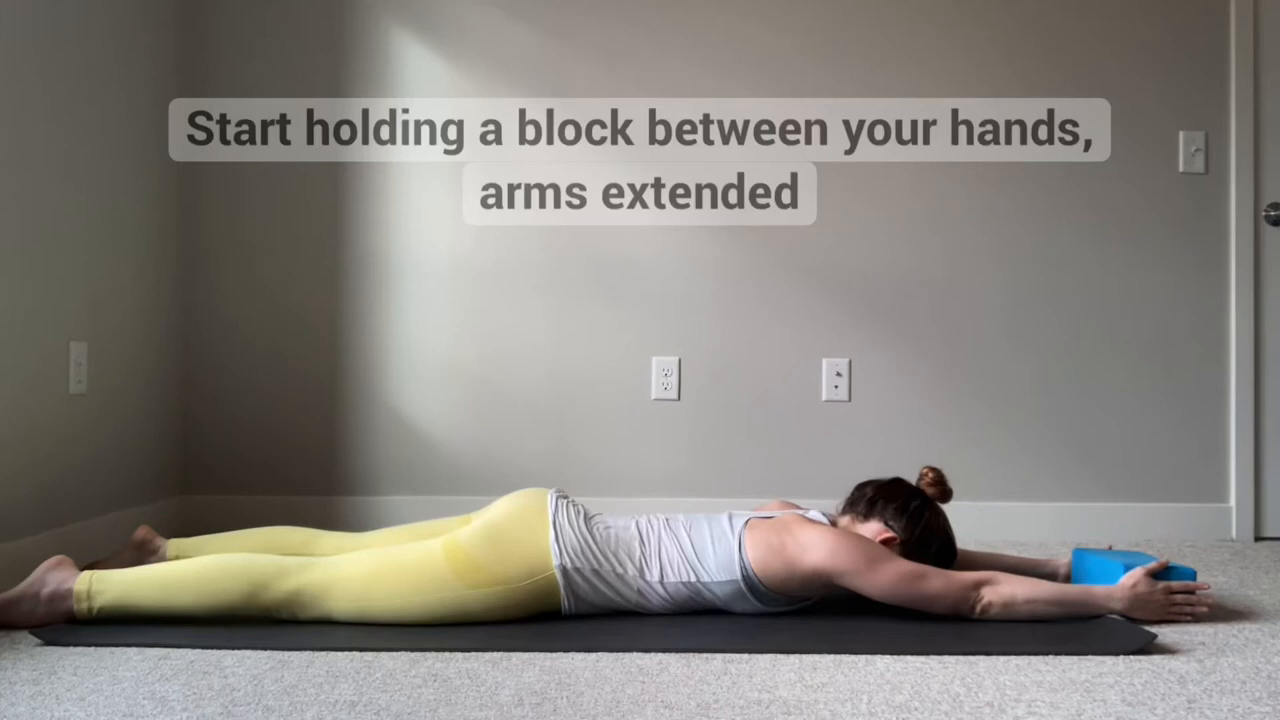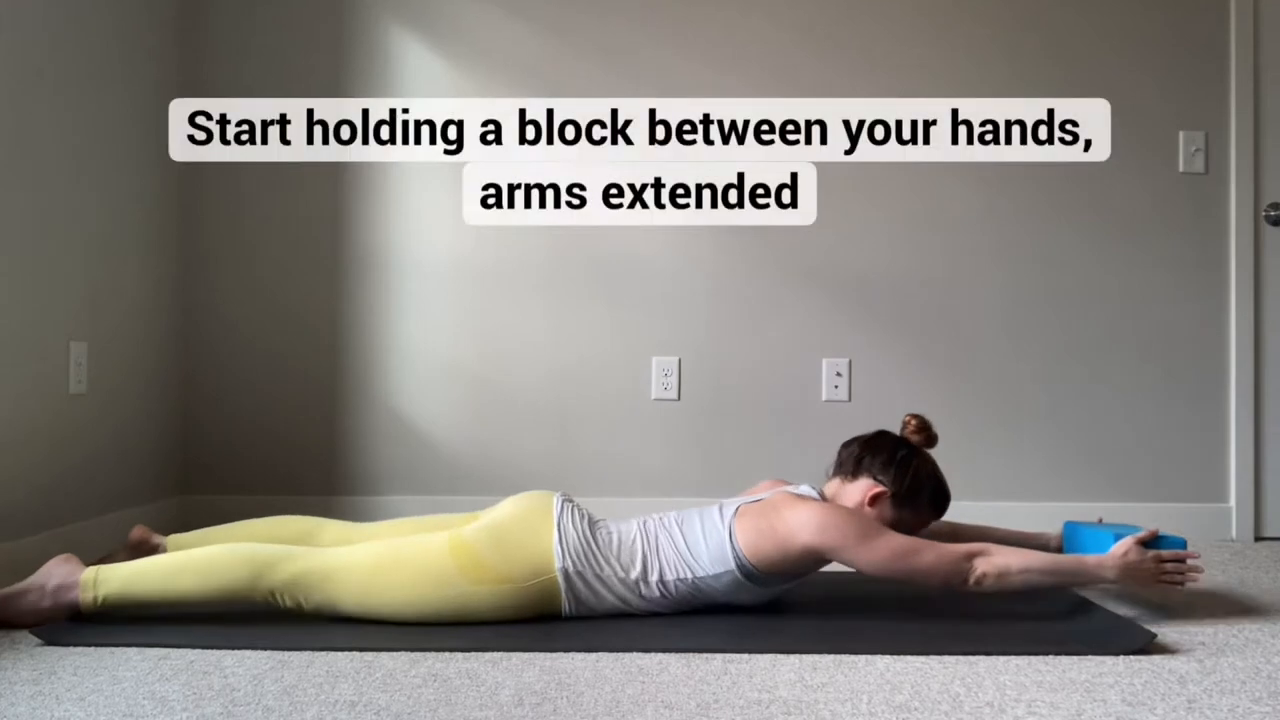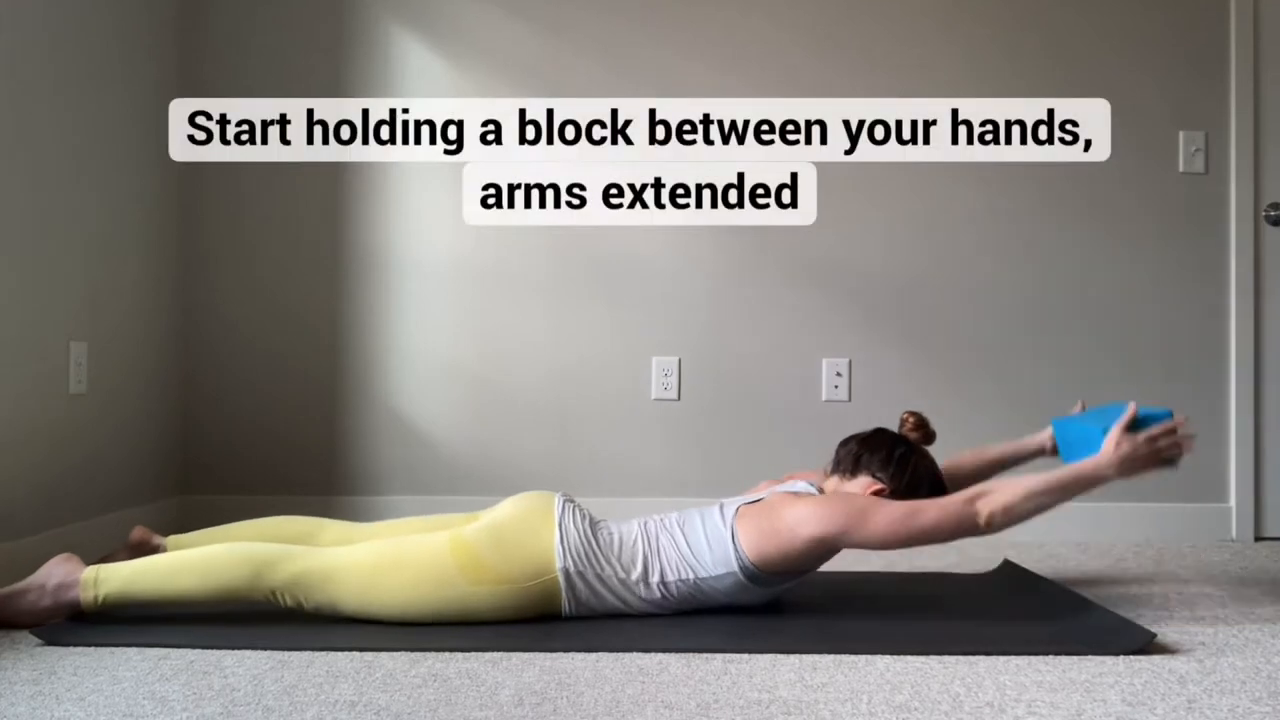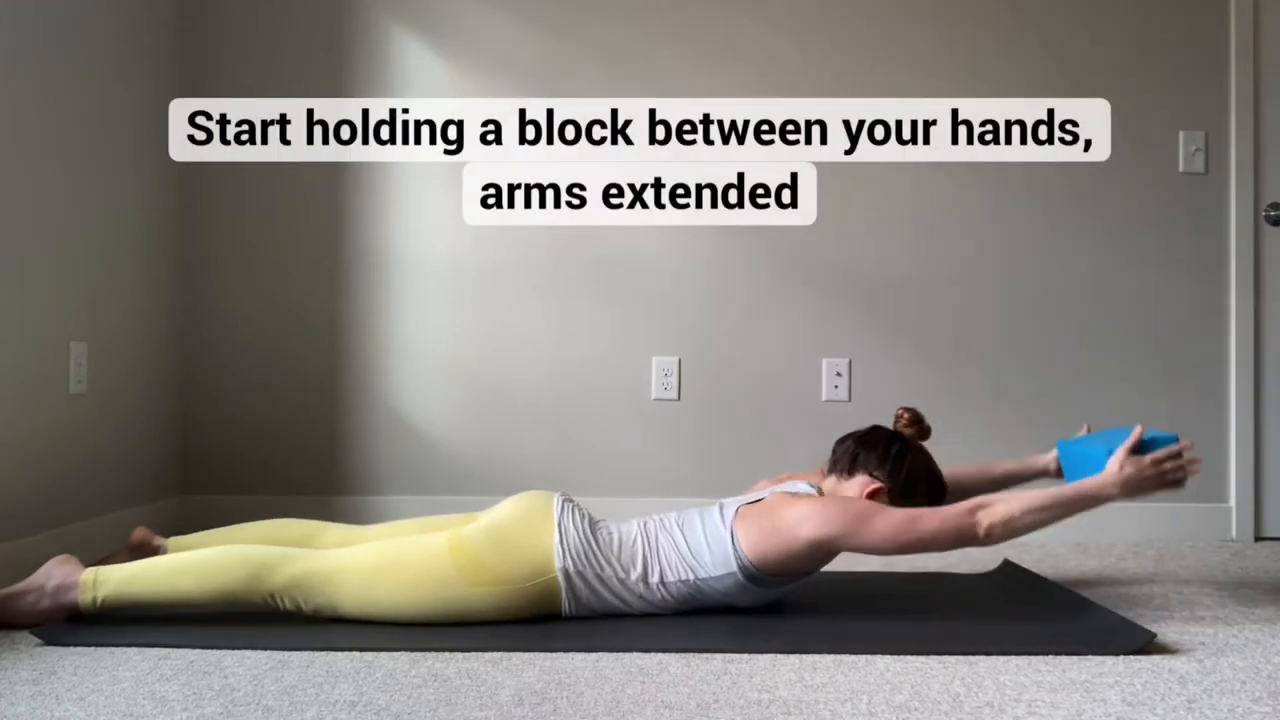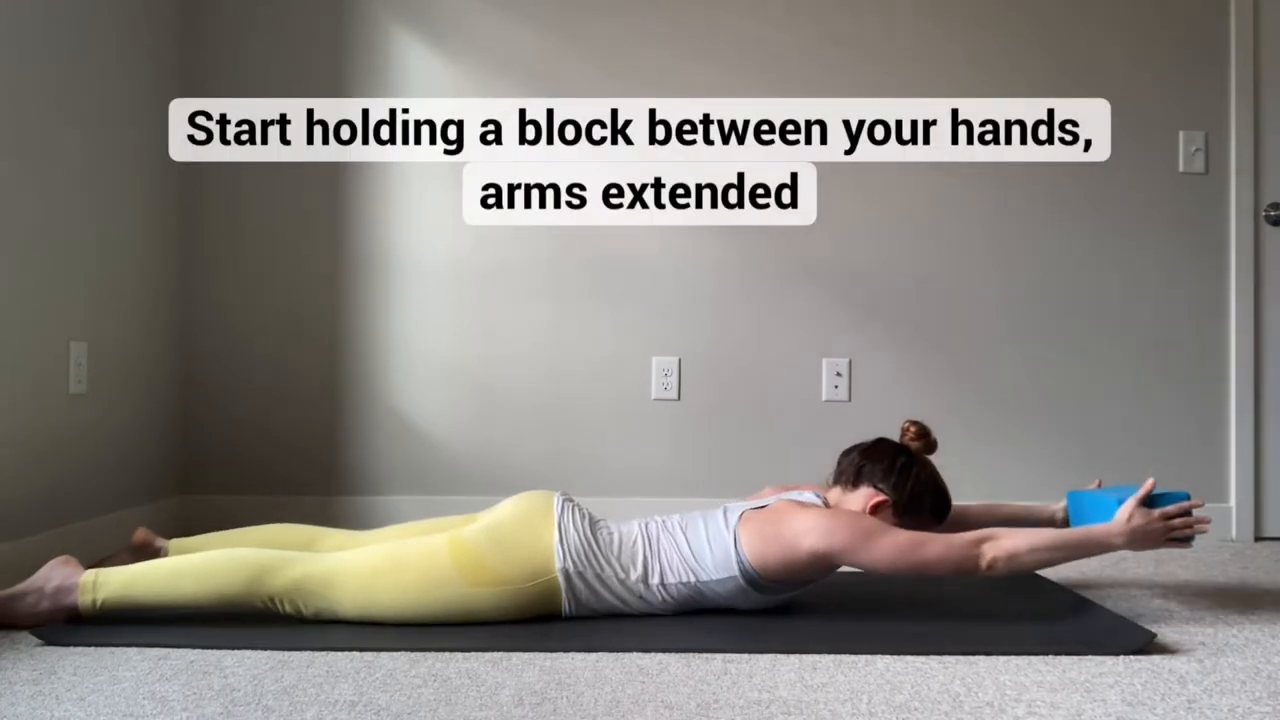
dt=0.5s
person 1, frame 1
left shoulder: (811, 521)
right shoulder: (825, 552)
left elbow: (949, 554)
right elbow: (969, 595)
left wrist: (1066, 561)
right wrist: (1113, 600)
left hip: (541, 529)
right hip: (534, 561)
left knee: (339, 548)
right knee: (310, 587)
left ankle: (167, 551)
person 1, frame 2
left shoulder: (799, 494)
right shoulder: (819, 529)
left elbow: (937, 532)
right elbow: (964, 573)
left wrist: (1063, 534)
right wrist: (1103, 575)
left hip: (540, 527)
right hip: (538, 569)
left knee: (335, 542)
right knee: (307, 583)
left ankle: (158, 548)
person 1, frame 3
left shoulder: (811, 487)
right shoulder: (822, 520)
left elbow: (934, 476)
right elbow: (971, 517)
left wrist: (1045, 437)
right wrist: (1105, 470)
left hip: (543, 533)
right hip: (539, 569)
left knee: (338, 539)
right knee: (311, 581)
left ankle: (160, 550)
person 1, frame 4
left shoulder: (811, 483)
right shoulder: (824, 522)
left elbow: (936, 485)
right elbow: (972, 527)
left wrist: (1049, 459)
right wrist: (1107, 487)
left hip: (543, 529)
right hip: (540, 570)
left knee: (333, 545)
right knee: (307, 584)
left ankle: (157, 552)
person 1, frame 5
left shoulder: (811, 497)
right shoulder: (824, 533)
left elbow: (950, 517)
right elbow: (973, 556)
left wrist: (1064, 508)
right wrist: (1111, 537)
left hip: (544, 528)
right hip: (538, 565)
left knee: (337, 549)
right knee: (307, 589)
left ankle: (162, 551)
